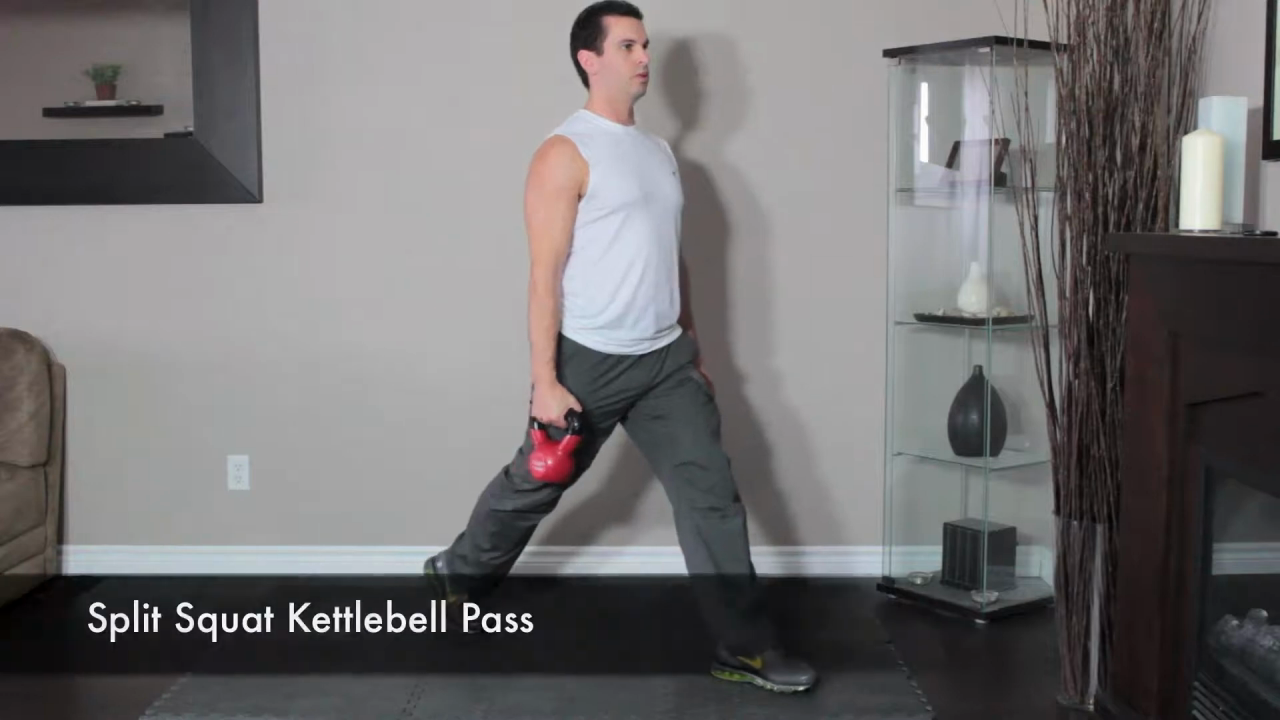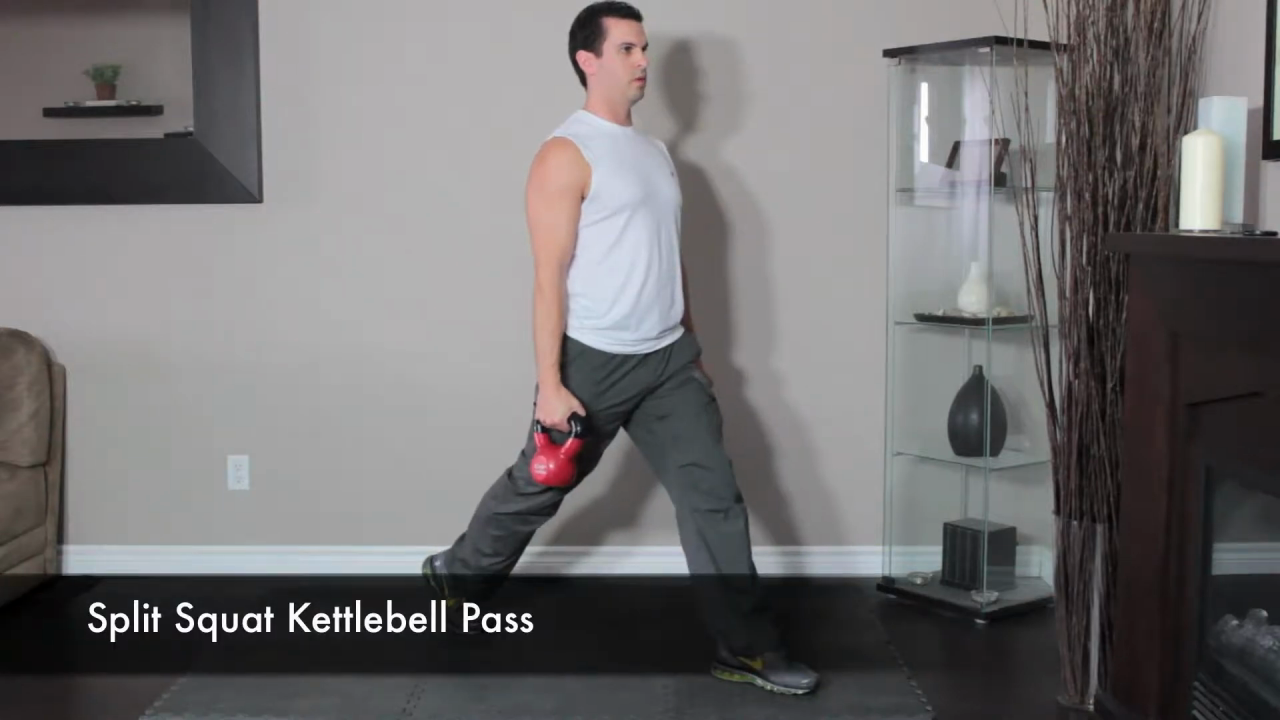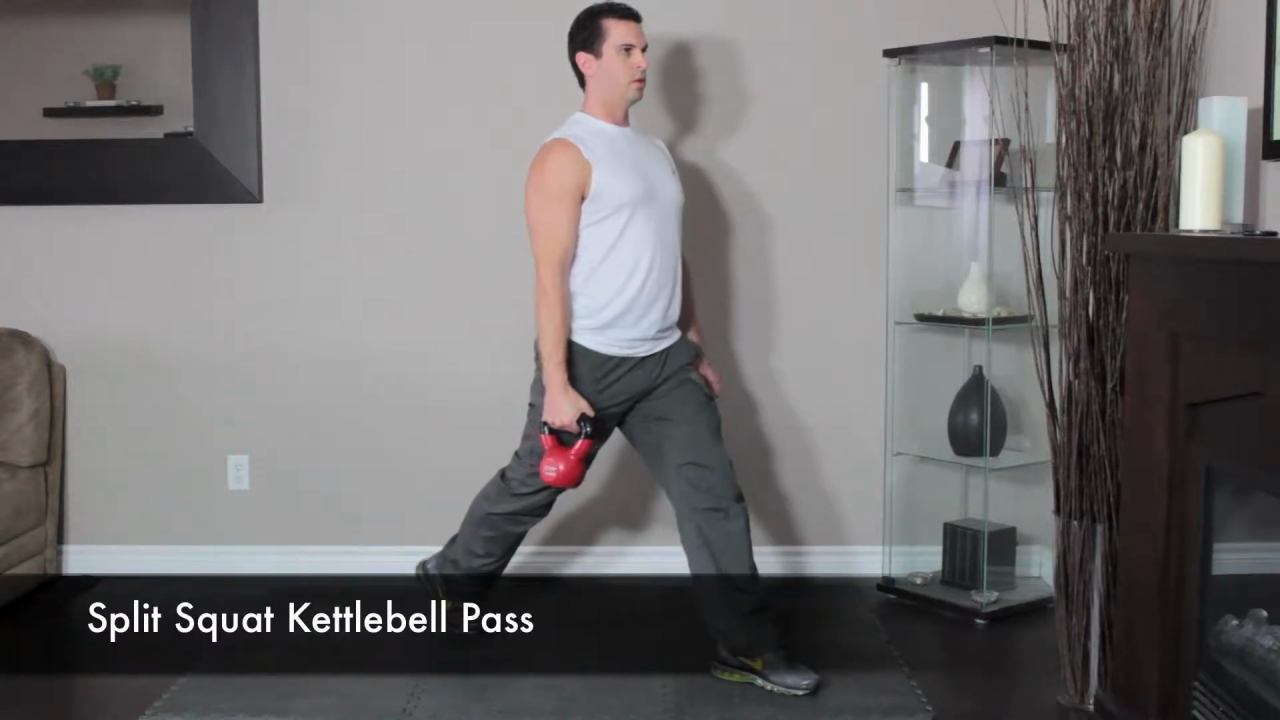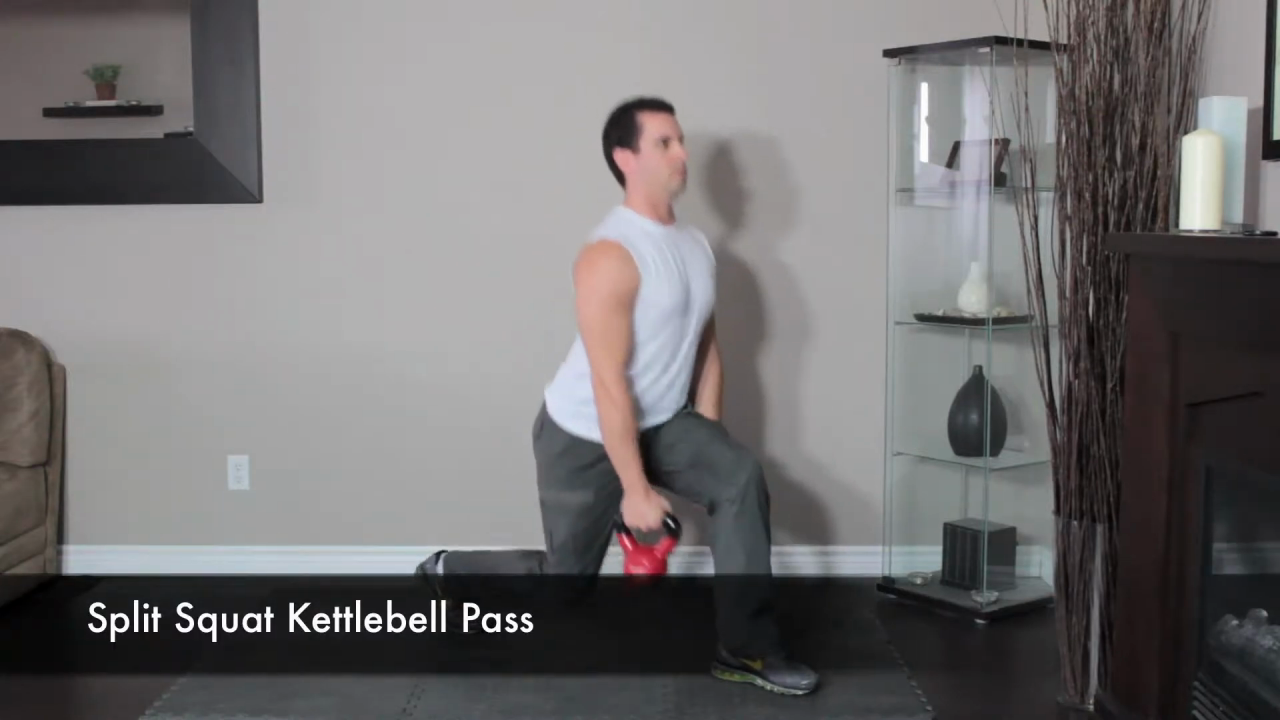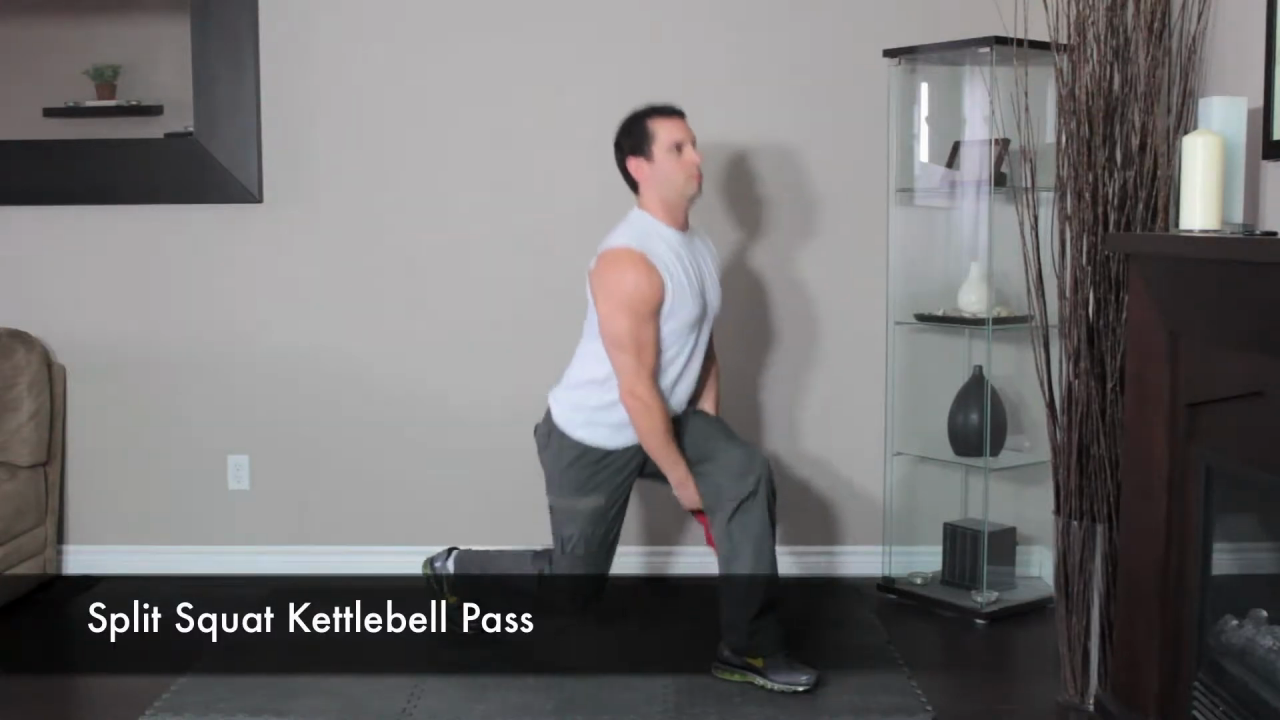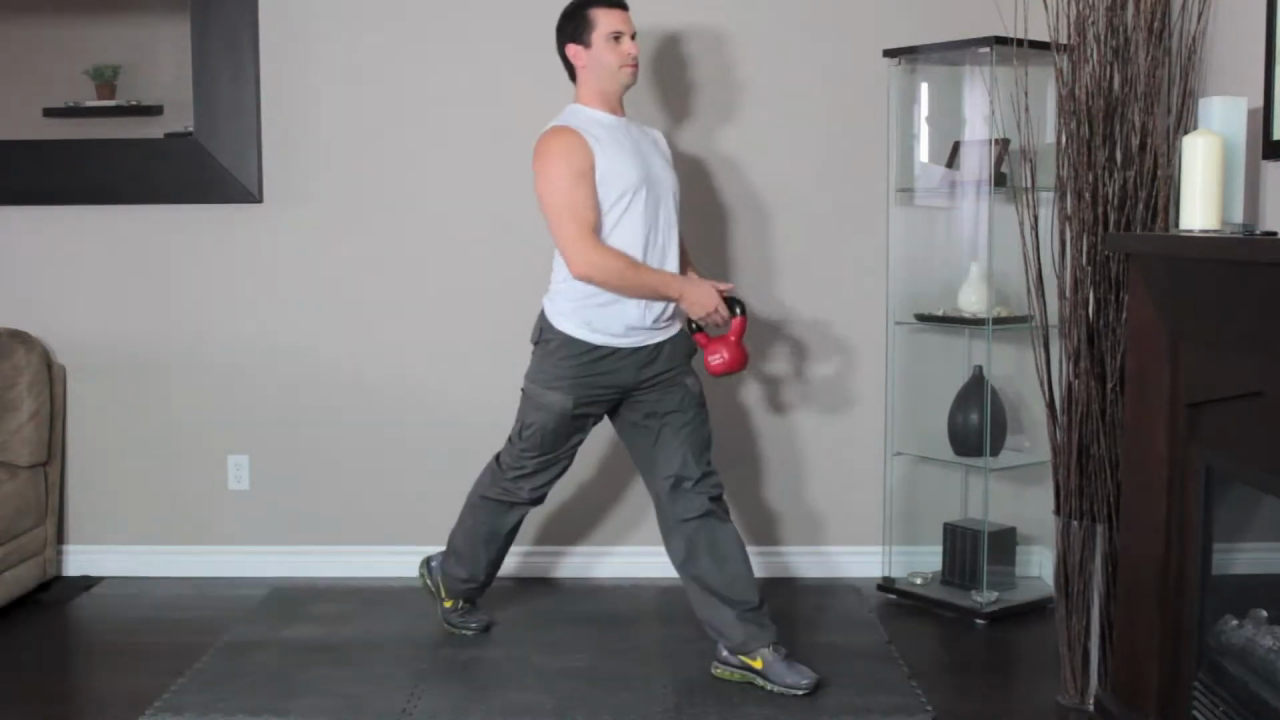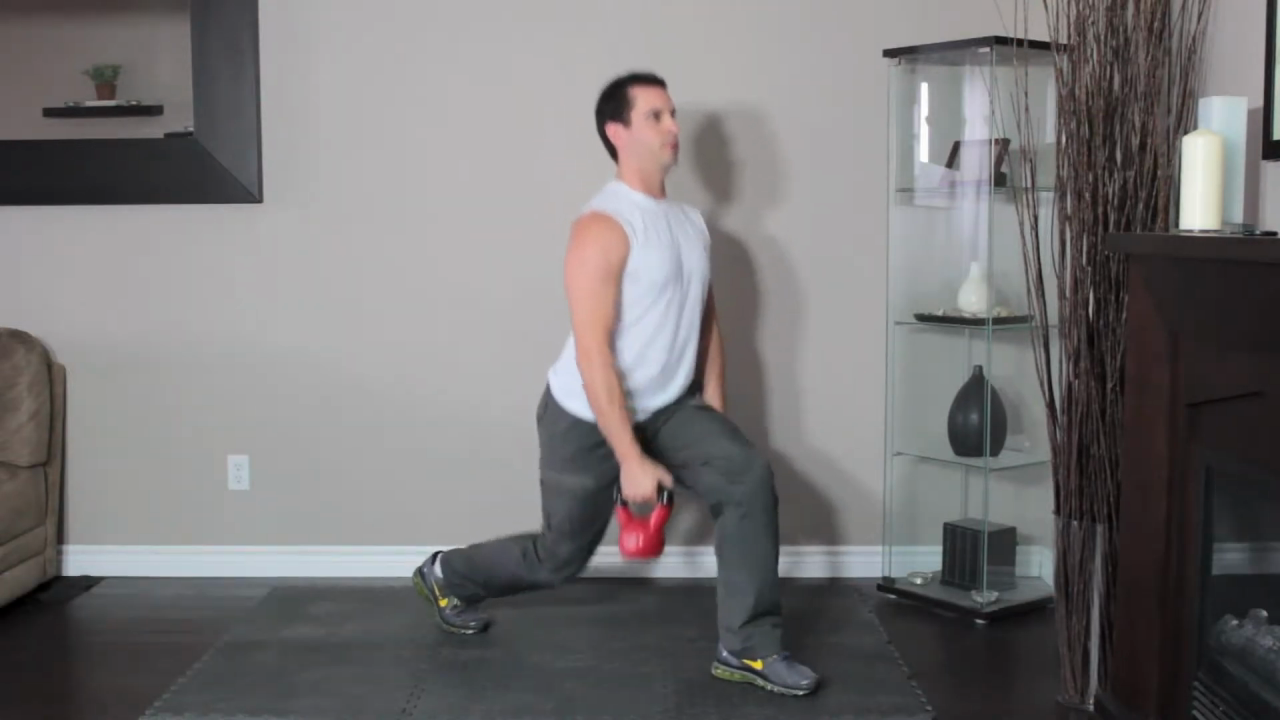
dt=0.7s
person 1, frame 1
left shoulder: (658, 151)
right shoulder: (565, 153)
right elbow: (545, 273)
left wrist: (693, 348)
right wrist: (545, 379)
left hip: (664, 359)
right hip: (588, 360)
left knee: (710, 491)
right knee: (534, 485)
left ankle: (745, 645)
right ankle: (458, 575)
person 1, frame 2
left shoulder: (654, 152)
right shoulder: (566, 155)
right elbow: (550, 275)
left wrist: (692, 349)
right wrist: (550, 383)
left hip: (668, 359)
right hip: (592, 361)
left knee: (713, 494)
right knee: (538, 488)
left ankle: (746, 648)
right ankle: (456, 576)
person 1, frame 3
left shoulder: (655, 152)
right shoulder: (566, 156)
right elbow: (551, 277)
left wrist: (696, 349)
right wrist: (556, 384)
left hip: (664, 359)
right hip: (591, 361)
left knee: (713, 494)
right knee: (531, 486)
left ankle: (746, 647)
right ankle: (449, 578)
person 1, frame 4
left shoulder: (696, 244)
right shoulder: (611, 256)
left elbow: (706, 348)
right elbow: (608, 386)
left wrist: (704, 452)
right wrist: (635, 488)
left hip: (659, 420)
right hip: (581, 434)
left knee: (742, 480)
right knee: (566, 572)
left ankle: (746, 649)
right ankle: (448, 573)
person 1, frame 5
left shoulder: (700, 249)
right shoulder: (629, 264)
left elbow: (702, 352)
right elbow: (637, 392)
left wrist: (710, 445)
right wrist: (683, 478)
left hip: (662, 418)
right hip: (590, 438)
left knee: (749, 477)
right knee: (575, 582)
left ankle: (747, 647)
right ankle: (455, 570)
person 1, frame 6
left shoulder: (650, 140)
right shoulder: (566, 142)
right elbow: (584, 257)
left wrist: (694, 281)
right wrist: (682, 291)
left hip: (659, 351)
right hip: (580, 349)
left knee: (692, 493)
right knee: (520, 478)
left ankle: (746, 644)
right ankle: (453, 578)
person 1, frame 7
left shoulder: (690, 221)
right shoulder: (604, 228)
left elbow: (704, 320)
right elbow: (592, 351)
left wrist: (715, 411)
right wrist: (630, 458)
left hip: (667, 406)
right hip: (588, 416)
left knee: (750, 479)
right knee: (562, 554)
left ankle: (748, 648)
right ankle: (447, 575)
